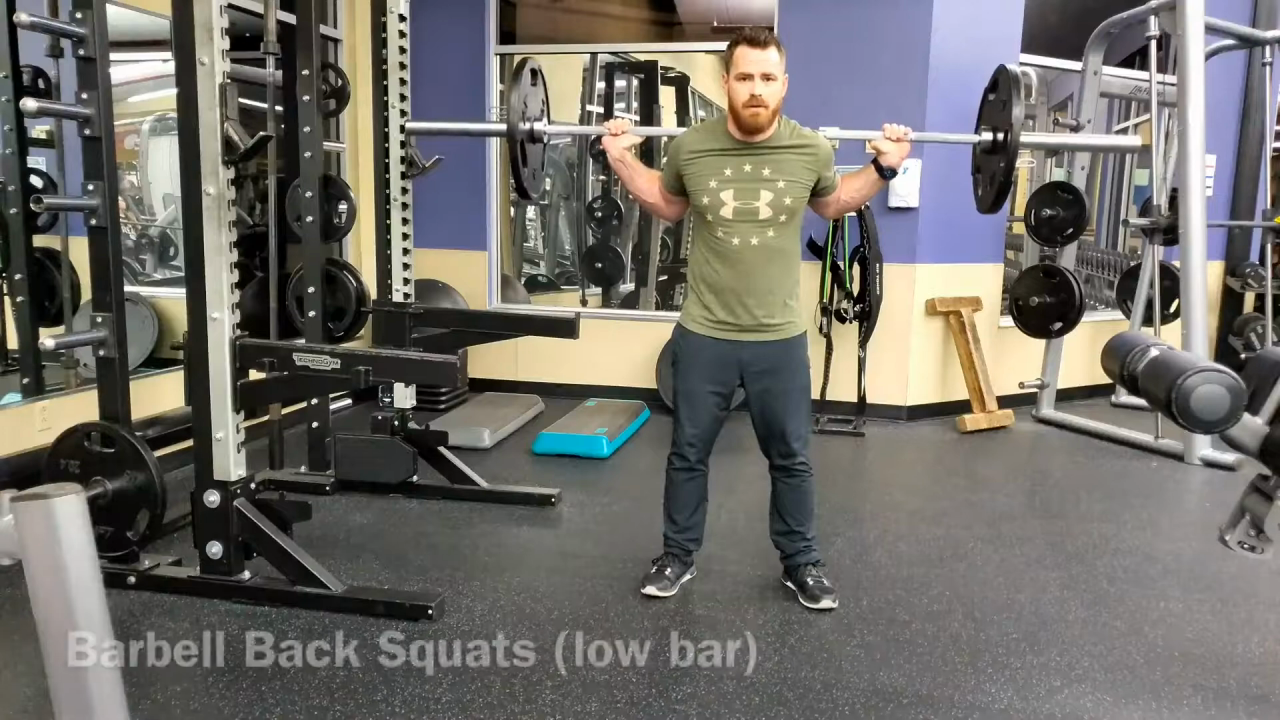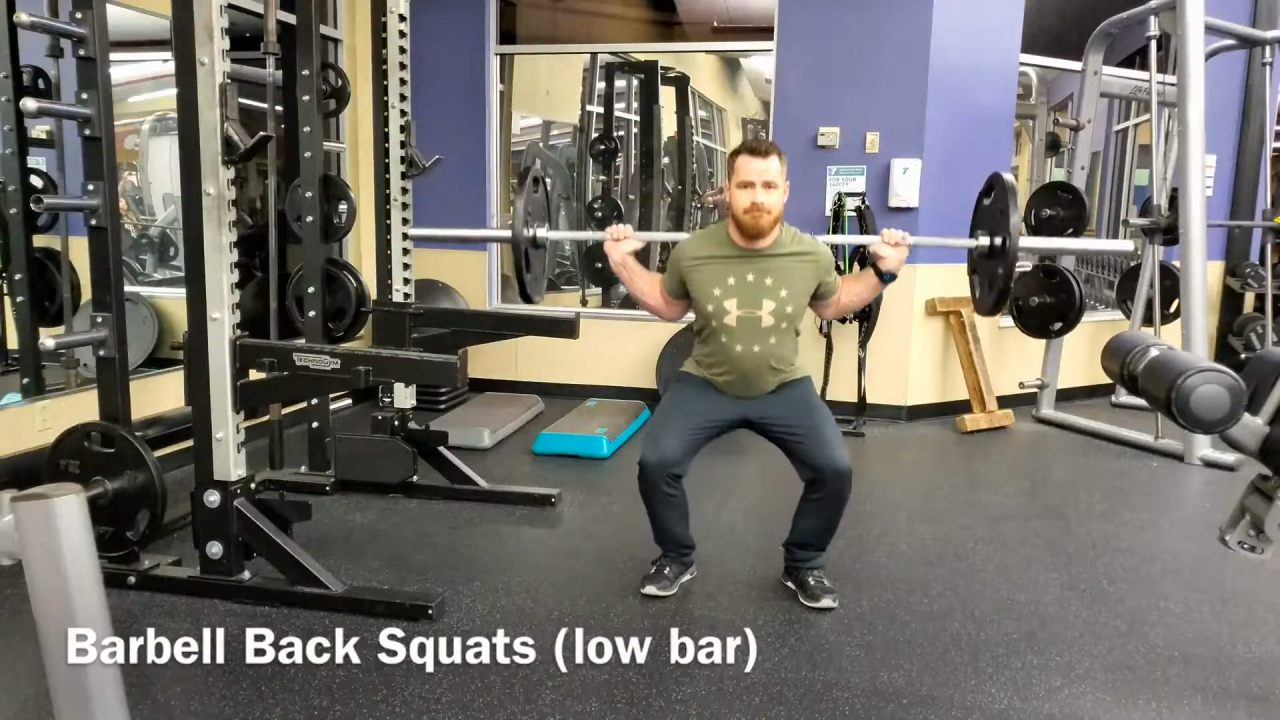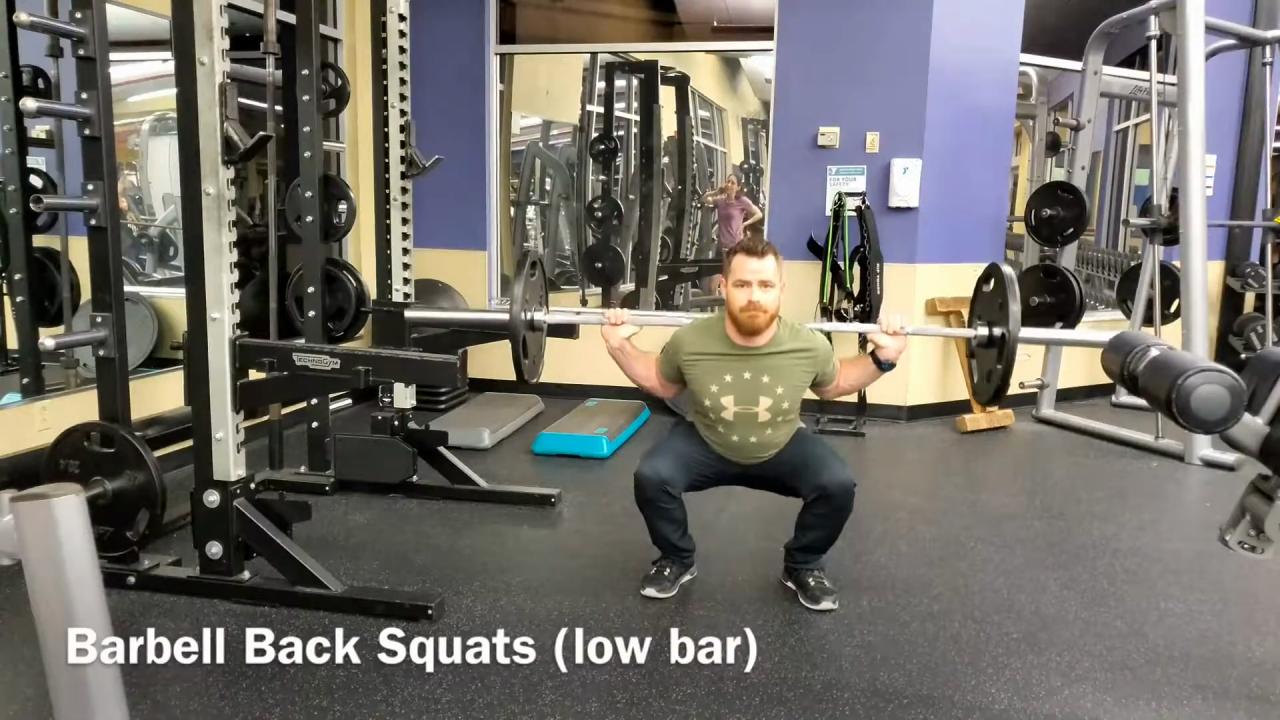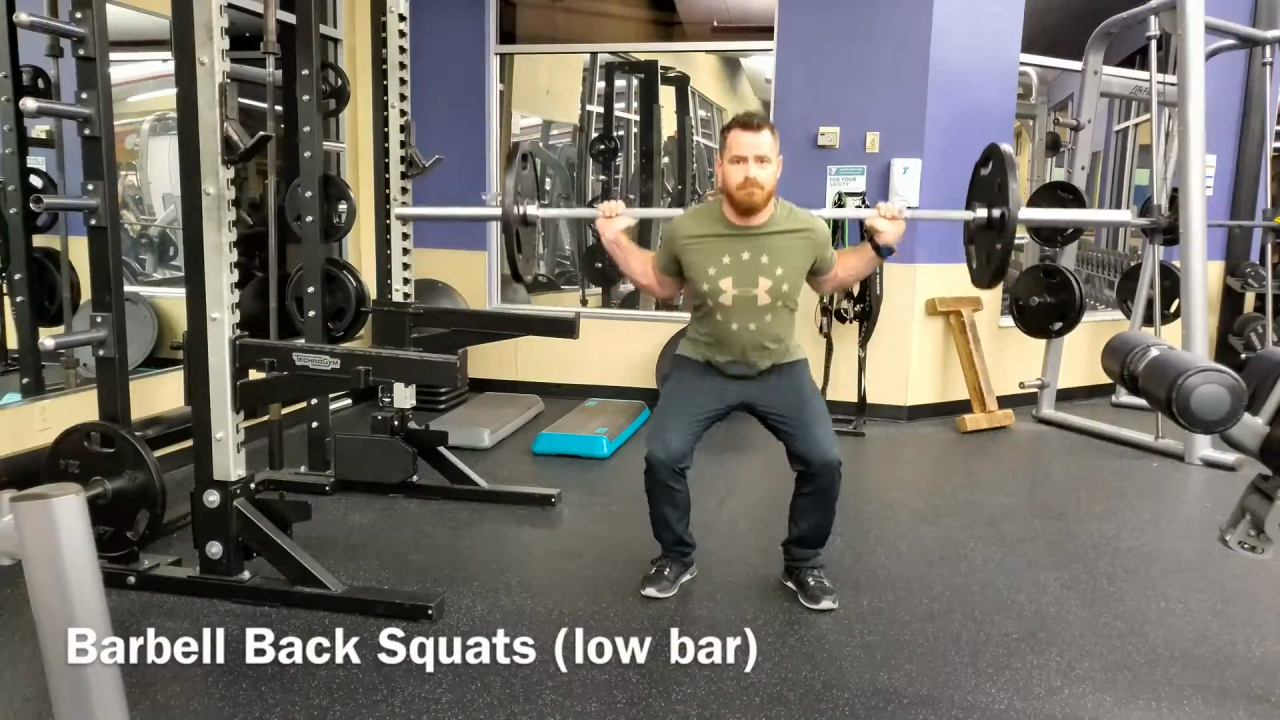
dt=1s
person 1, frame 1
left shoulder: (811, 150)
right shoulder: (689, 148)
left elbow: (832, 204)
right elbow: (668, 205)
left wrist: (882, 169)
right wrist: (622, 161)
left hip: (779, 336)
right hip: (704, 333)
left knee: (790, 457)
right knee: (688, 451)
left ankle: (801, 563)
right ankle: (677, 556)
person 1, frame 2
left shoulder: (812, 255)
right shoulder: (692, 253)
left elbow: (833, 305)
right elbow: (669, 306)
left wrist: (882, 272)
right wrist: (624, 263)
left hip: (783, 387)
right hip: (706, 385)
left knee: (834, 469)
right knee: (656, 462)
left ankle: (803, 565)
right ankle: (676, 558)
person 1, frame 3
left shoulder: (810, 347)
right shoulder: (689, 342)
left elbow: (833, 385)
right elbow: (662, 384)
left wrist: (881, 360)
right wrist: (619, 346)
left hip: (782, 450)
right hip: (705, 446)
left knee: (838, 485)
right knee: (651, 477)
left ankle: (802, 566)
right ankle: (677, 559)
person 1, frame 4
left shoulder: (808, 230)
right shoulder: (685, 229)
left elbow: (829, 280)
right elbow: (662, 285)
left wrist: (879, 246)
right wrist: (616, 242)
left hip: (779, 367)
right hip: (702, 365)
left knee: (823, 460)
right knee: (663, 457)
left ankle: (803, 565)
right ankle: (675, 559)
